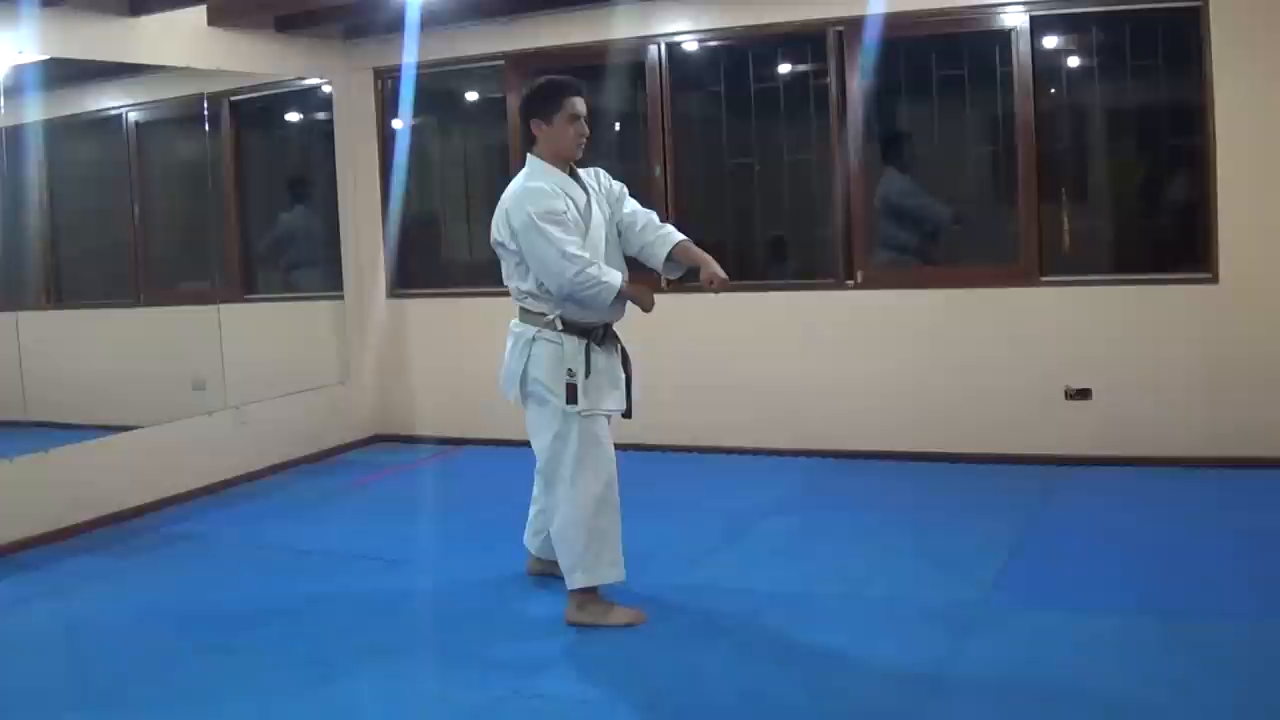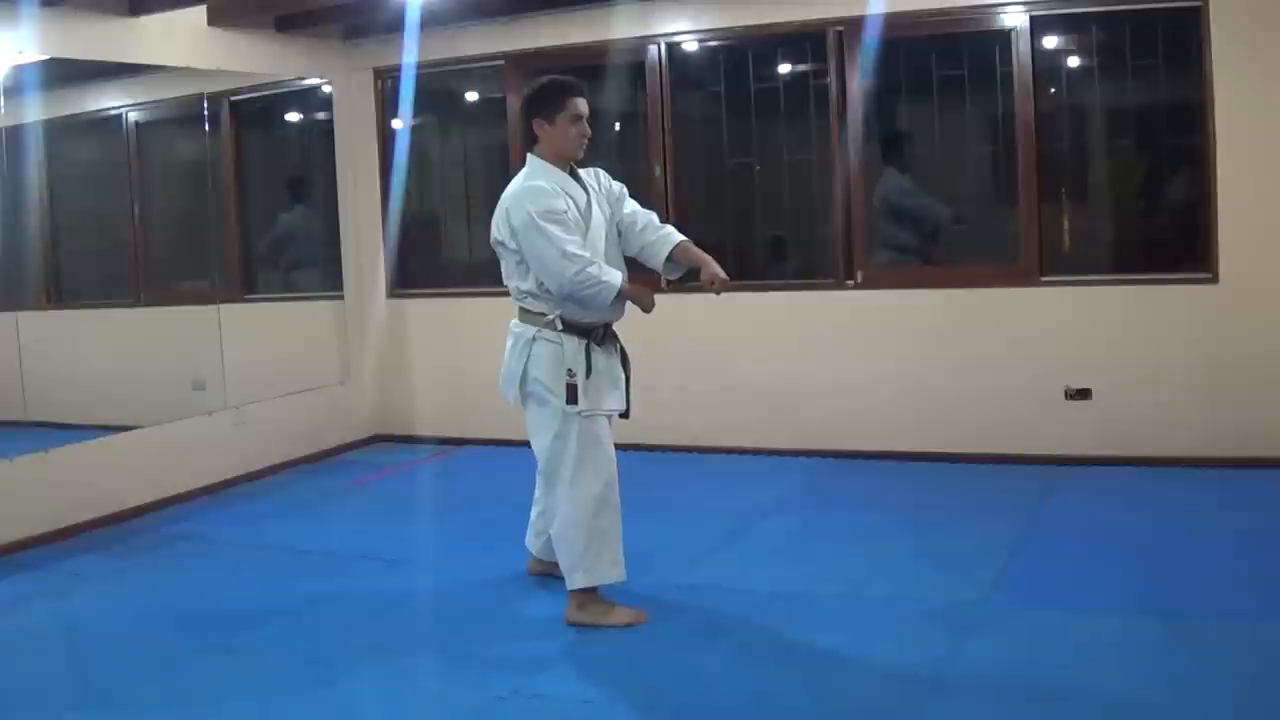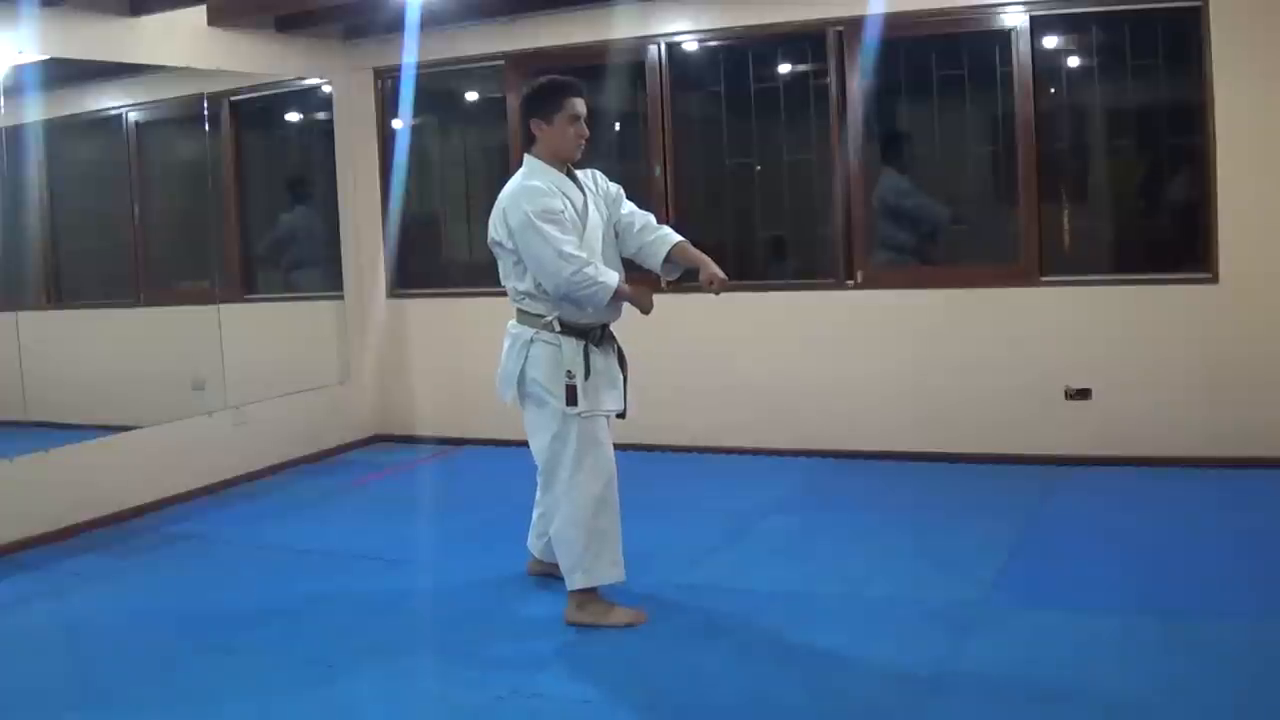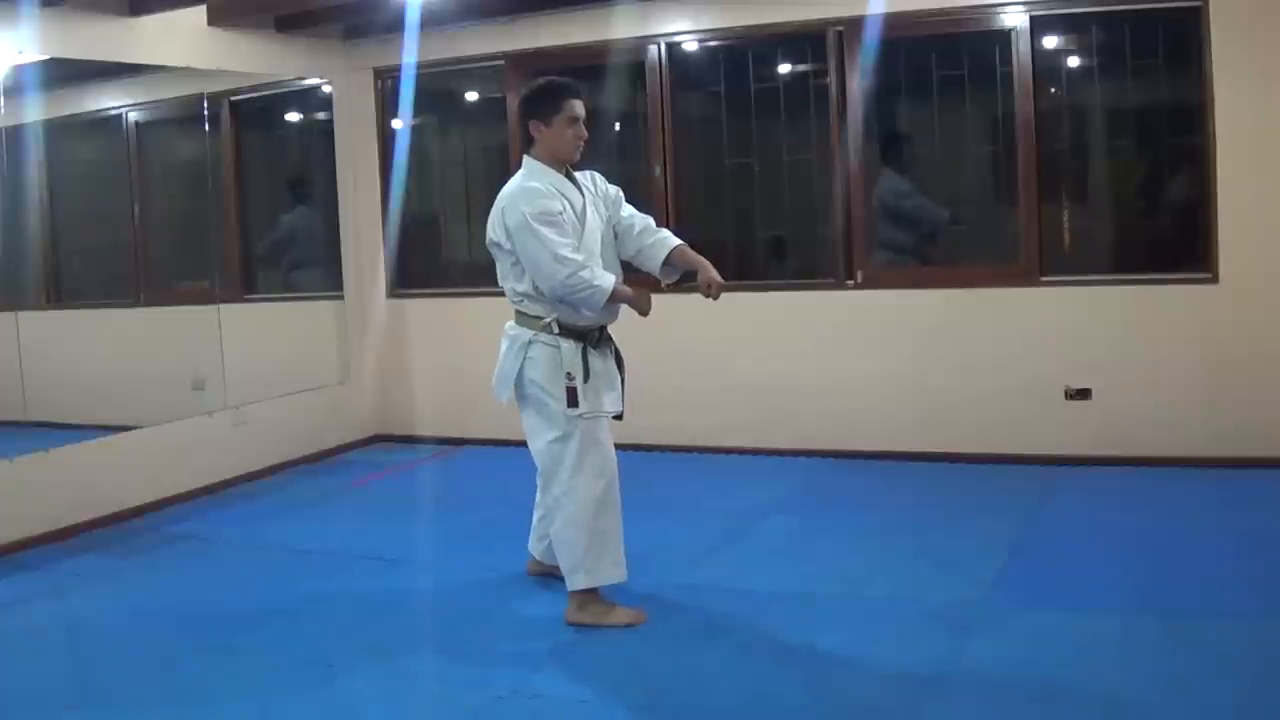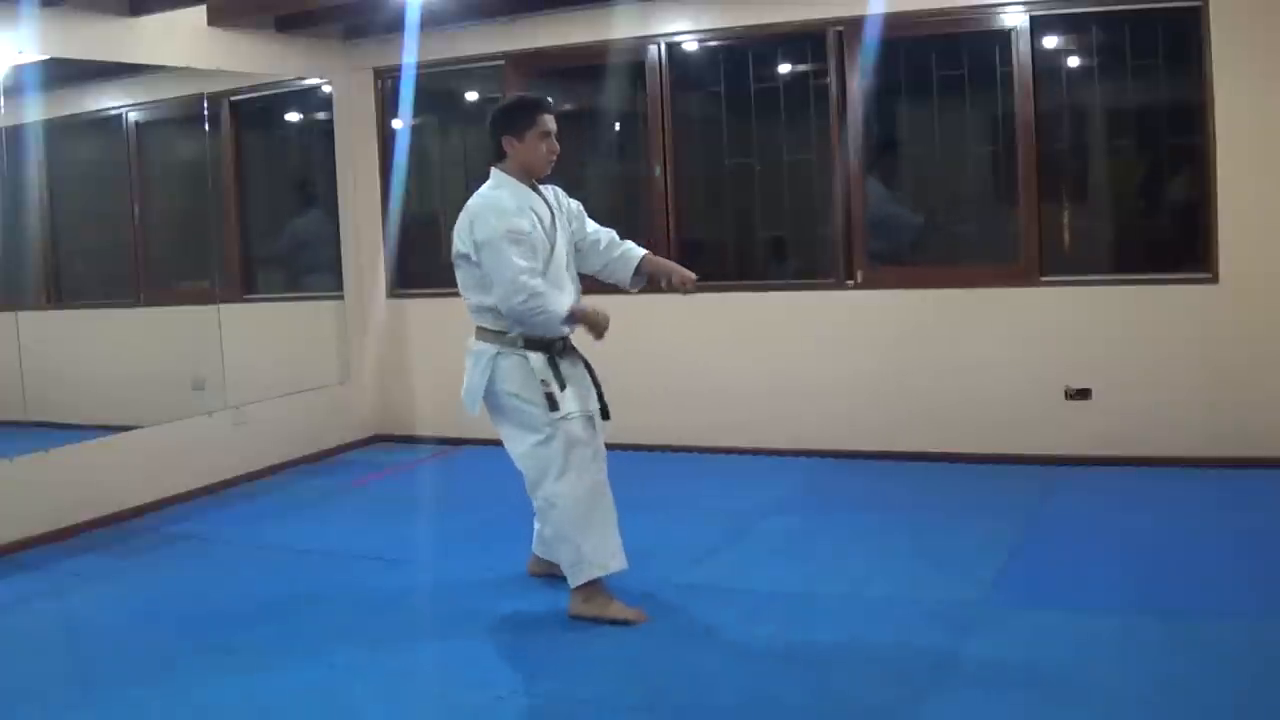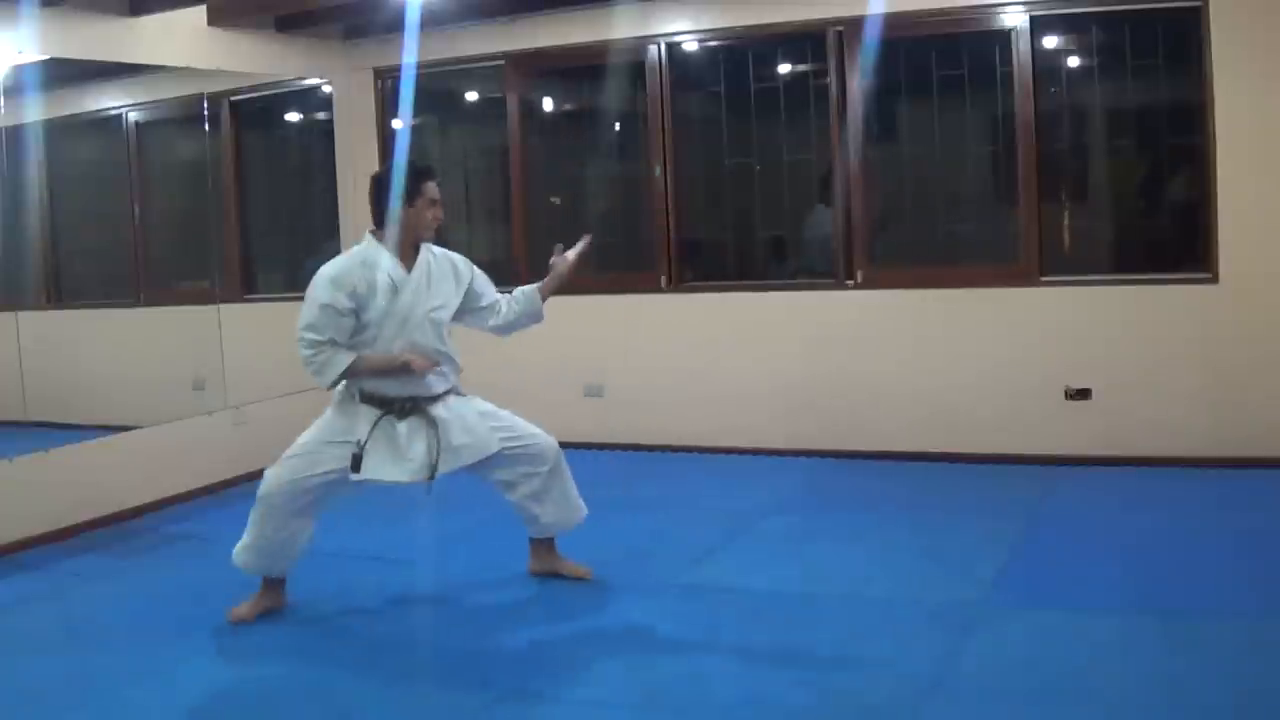
dt=0.5s
person 1, frame 1
left shoulder: (596, 184)
right shoulder: (528, 198)
left elbow: (644, 229)
right elbow: (573, 274)
left wrist: (701, 260)
right wrist: (635, 292)
left hip: (586, 346)
right hip: (555, 351)
left knee: (563, 459)
right knee: (585, 468)
left ankle: (544, 552)
right ankle: (586, 596)
person 1, frame 2
left shoulder: (595, 184)
right shoulder: (529, 197)
left elbow: (644, 229)
right elbow: (573, 273)
left wrist: (702, 261)
right wrist: (635, 293)
left hip: (587, 345)
right hip: (554, 350)
left knee: (564, 461)
right knee: (584, 468)
left ankle: (544, 553)
right ankle: (585, 596)
person 1, frame 3
left shoulder: (592, 185)
right shoulder: (526, 196)
left elbow: (641, 230)
right elbow: (570, 274)
left wrist: (700, 261)
right wrist: (632, 293)
left hip: (585, 346)
right hip: (552, 350)
left knee: (565, 462)
right knee: (585, 468)
left ankle: (546, 554)
right ankle: (585, 596)
person 1, frame 4
left shoulder: (592, 186)
right shoulder: (524, 198)
left elbow: (639, 233)
right elbow: (566, 276)
left wrist: (698, 263)
right wrist: (629, 295)
left hip: (584, 348)
right hip: (551, 352)
left knee: (566, 461)
right knee: (586, 467)
left ankle: (546, 554)
right ankle: (585, 596)
person 1, frame 5
left shoulder: (557, 201)
right shoulder: (494, 210)
left elbow: (601, 248)
right elbow: (521, 295)
left wrist: (666, 267)
right wrist: (584, 316)
left hip: (555, 357)
right hip: (516, 363)
left knee: (581, 460)
right knee: (576, 465)
left ankle: (550, 555)
right ankle: (590, 591)
person 1, frame 6
left shoulder: (448, 266)
right shoulder: (344, 274)
left elbow: (500, 313)
right elbow: (316, 351)
left wrist: (553, 279)
right wrist: (381, 365)
left hip: (439, 409)
right hip: (366, 414)
left knee: (537, 451)
right knee: (284, 487)
left ankle: (544, 552)
right ankle: (271, 587)
